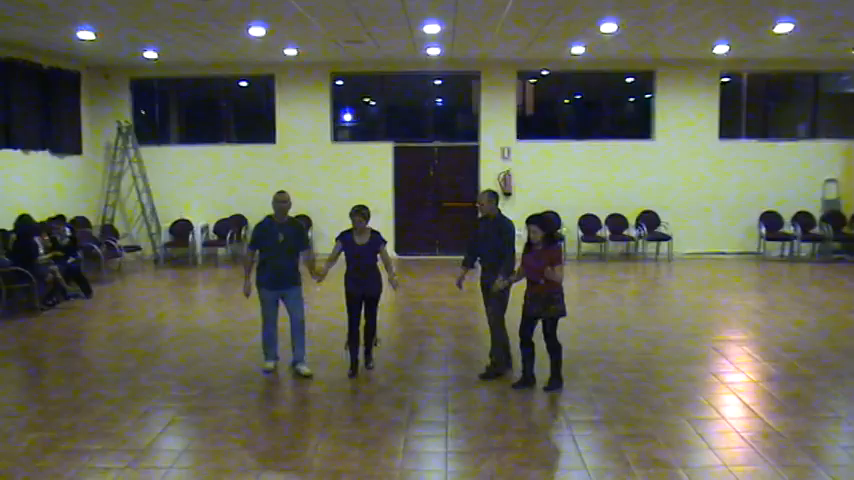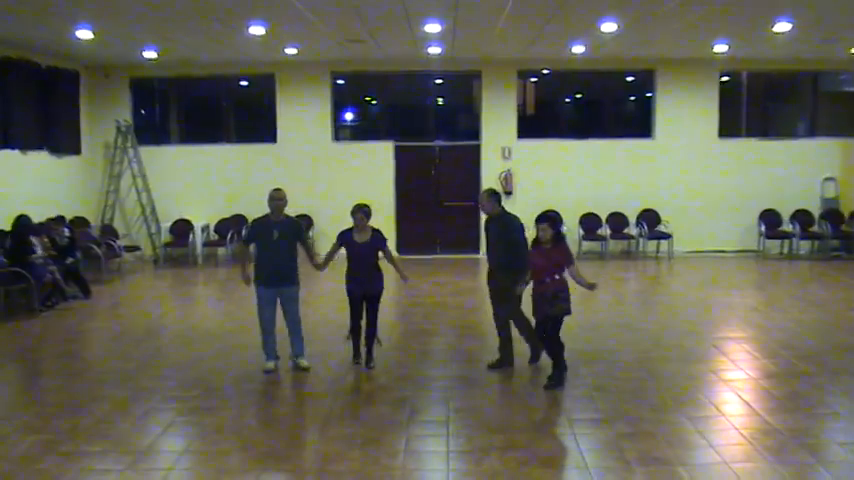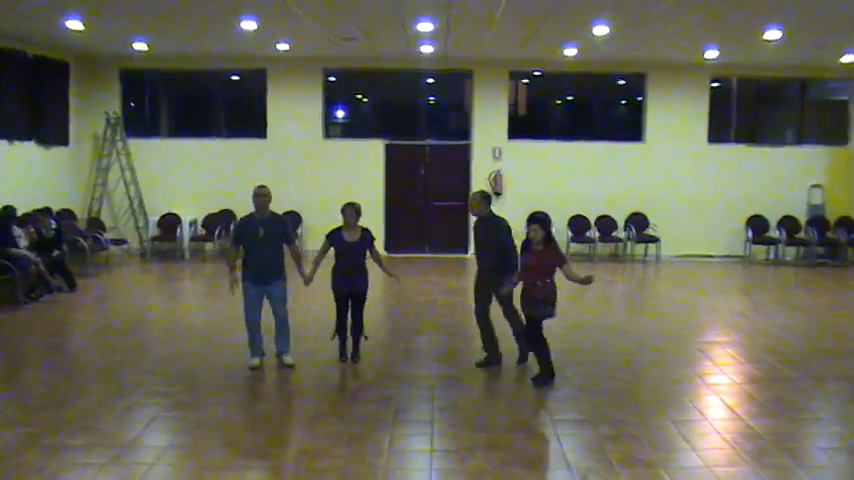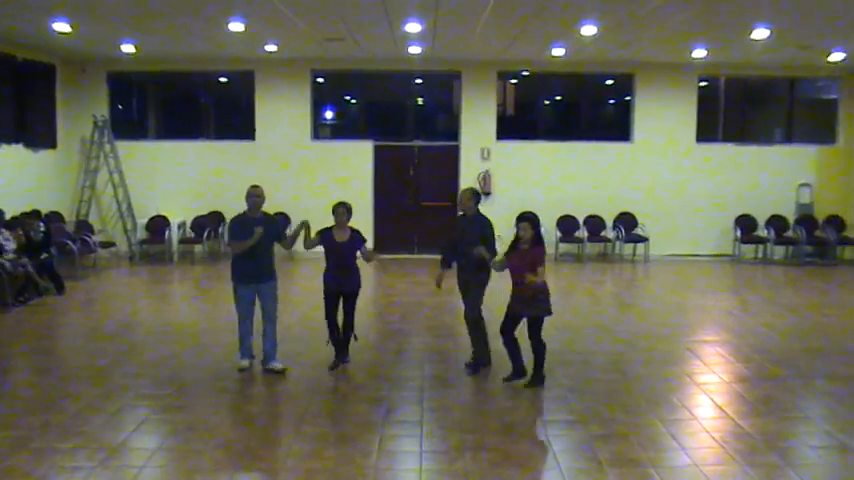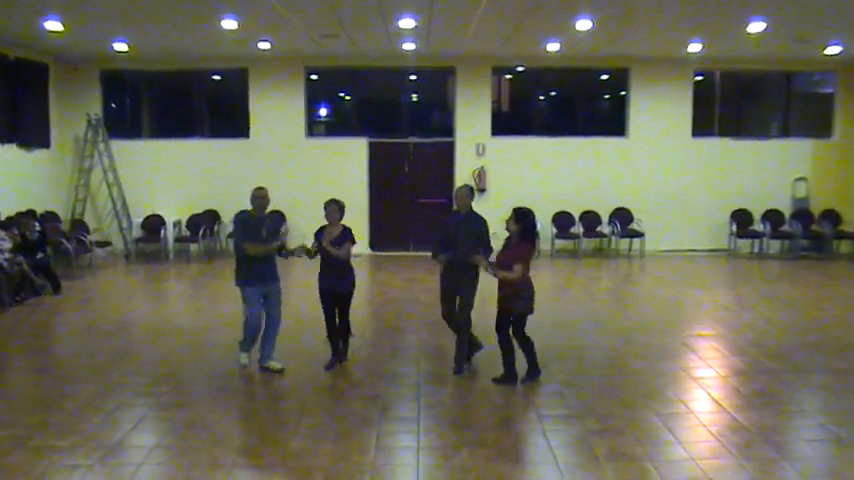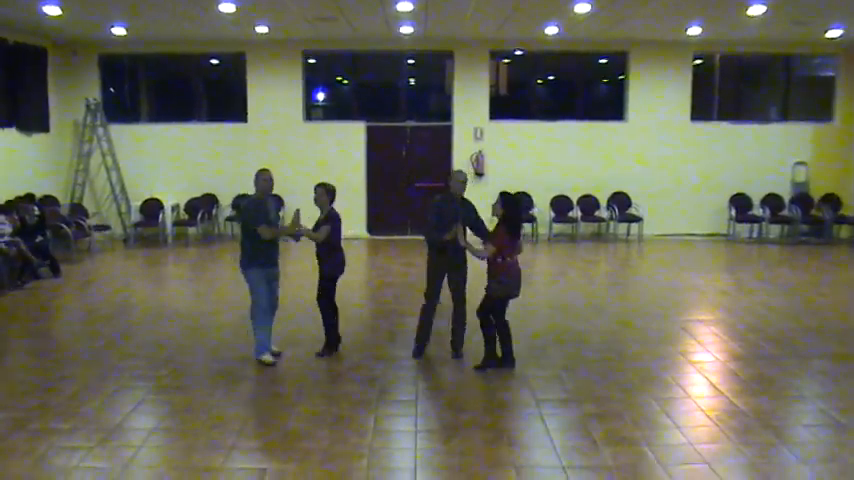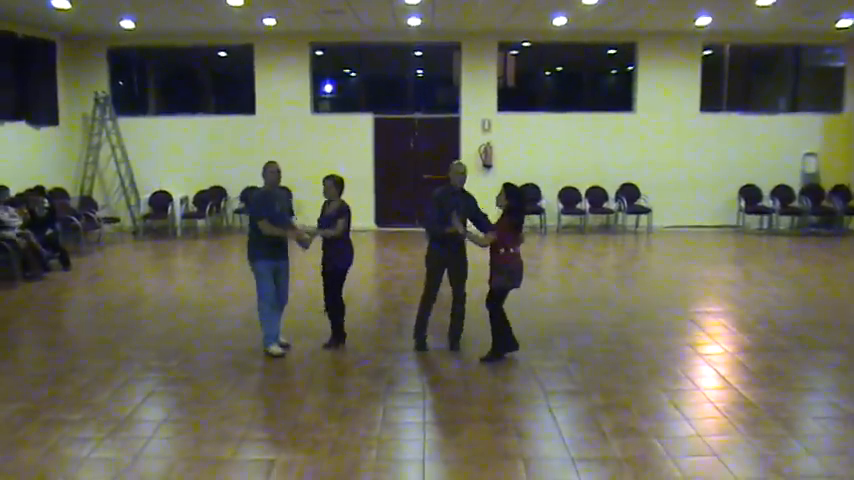
dt=0.3s
person 1, frame 1
left shoulder: (297, 227)
right shoulder: (262, 227)
left elbow: (307, 253)
right elbow: (251, 254)
left wrist: (313, 270)
right wrist: (247, 280)
left hip: (292, 283)
right hip: (267, 283)
left knee: (298, 321)
right knee: (269, 323)
left ankle: (299, 362)
right ankle: (270, 358)
person 1, frame 2
left shoulder: (294, 225)
right shoulder: (258, 224)
left elbow: (306, 244)
right elbow: (244, 246)
left wrist: (314, 262)
right wrist: (244, 270)
left hip: (289, 280)
right hip: (264, 281)
left knee: (293, 319)
right knee: (267, 321)
left ankle: (298, 356)
right ankle: (271, 357)
person 1, frame 3
left shoulder: (279, 222)
right shoulder: (244, 223)
left elbow: (292, 246)
right elbow: (234, 249)
left wrist: (300, 269)
right wrist: (232, 273)
left hip: (276, 277)
right hip: (251, 279)
left knee: (281, 316)
right knee: (252, 318)
left ankle: (284, 353)
right ankle: (256, 354)
person 1, frame 4
left shoulder: (271, 221)
right shoulder: (237, 222)
left elbow: (286, 244)
right elbow: (235, 248)
left wrist: (297, 232)
right wrist: (253, 239)
left hip: (267, 278)
right hip: (243, 279)
left knee: (270, 318)
right knee: (245, 319)
left ankle: (270, 360)
right ankle: (246, 356)
person 1, frame 5
left shoulder: (272, 223)
right shoulder: (242, 222)
left elbow: (276, 250)
right elbow: (250, 250)
right wrist: (276, 244)
left hip: (271, 279)
right hip: (249, 280)
left knee: (274, 319)
right knee: (254, 318)
left ankle: (266, 359)
right ankle: (245, 348)
person 1, frame 6
left shoulder: (271, 203)
right shoulder: (250, 206)
right elbow: (266, 233)
left wrist: (289, 231)
right wrist: (289, 229)
left hip: (271, 262)
right hip: (254, 264)
left knee: (271, 303)
right knee: (260, 304)
left ankle: (265, 343)
right ankle: (262, 351)
person 1, frame 7
left shoulder: (283, 196)
right shoulder: (258, 198)
right elbow: (264, 228)
left wrist: (299, 234)
right wrist: (290, 233)
left hip: (281, 255)
right hip: (261, 256)
left knee: (281, 296)
right knee: (267, 297)
left ankle: (273, 335)
right ankle: (270, 342)
person 2, frame 1
left shoulder: (505, 225)
right shoulder: (482, 223)
left elbow: (508, 255)
right elbow: (473, 249)
left wrist: (501, 278)
right wrist: (463, 272)
left hip: (501, 277)
right hip: (486, 274)
left knee: (495, 317)
right knee: (492, 317)
left ankle: (499, 365)
right ankle: (503, 360)
person 2, frame 2
left shoulder: (512, 223)
right shoulder: (490, 222)
left elbow: (522, 252)
left wrist: (523, 278)
right wrist: (490, 273)
left hip: (511, 274)
right hip: (495, 274)
left knee: (514, 314)
right knee: (499, 315)
left ankle: (535, 347)
right ankle: (505, 357)
person 2, frame 3
left shoulder: (500, 225)
right shoulder: (478, 224)
left elbow: (511, 255)
left wrist: (509, 281)
left hip: (501, 277)
right hip: (483, 275)
left knee: (509, 313)
right knee: (480, 313)
left ankle: (524, 349)
right ankle: (492, 354)
person 2, frame 4
left shoulder: (483, 223)
right shoulder: (460, 222)
left elbow: (491, 251)
right elbow: (451, 247)
left wrist: (485, 253)
right wrist: (443, 270)
left hip: (477, 275)
right hip: (463, 273)
left knee: (471, 314)
right knee: (472, 314)
left ankle: (481, 356)
right ankle: (481, 356)
person 2, frame 5
left shoulder: (479, 222)
right shoulder: (449, 220)
left elbow: (487, 248)
right elbow: (438, 244)
left wrist: (480, 259)
right wrist: (439, 256)
left hip: (469, 273)
right hip: (449, 271)
left knee: (463, 316)
right knee: (448, 313)
left ankle: (460, 359)
right ankle: (472, 344)
person 2, frame 6
left shoulder: (468, 207)
right shoulder: (438, 204)
left elbow: (480, 228)
right elbow: (429, 233)
right wrist: (445, 237)
left hip: (458, 258)
right hip: (437, 256)
left knee: (459, 301)
right knee: (431, 299)
left ankle: (457, 345)
right ankle: (421, 342)
person 2, frame 7
left shoulder: (468, 199)
right shoulder: (438, 196)
left elbow: (481, 221)
right elbow: (431, 225)
right wrist: (448, 230)
left hip: (458, 250)
right hip: (437, 249)
left knee: (459, 294)
right knee: (430, 293)
left ankle: (454, 336)
right ankle: (420, 336)
person 3, frame 1
left shoulder: (554, 250)
right shoulder: (529, 248)
left elbow: (559, 276)
right elbow: (521, 271)
left wrist: (552, 276)
right wrist: (506, 281)
left hip: (551, 298)
right hip: (532, 297)
left knee: (550, 338)
right knee: (524, 335)
left ankle: (556, 378)
right ankle: (527, 377)
person 3, frame 2
left shoulder: (562, 249)
right shoulder: (535, 246)
left elbow: (574, 274)
left wrist: (587, 284)
right wrist: (524, 283)
left hip: (556, 295)
right hip: (539, 295)
left knee: (552, 334)
right knee: (541, 334)
left ankle: (558, 377)
right ankle: (560, 366)
person 3, frame 3
left shoulder: (552, 251)
right shoulder: (526, 247)
left elbow: (570, 273)
left wrist: (584, 280)
right wrist: (512, 283)
left hip: (543, 297)
right hip: (528, 296)
left knee: (531, 334)
right knee: (535, 334)
left ankle: (547, 373)
right ankle: (546, 371)
person 3, frame 4
left shoulder: (538, 250)
right shoulder: (514, 247)
left elbow: (540, 277)
right elbow: (500, 266)
left wrist: (535, 280)
left hip: (536, 297)
right hip: (518, 296)
left knee: (534, 336)
right knee: (506, 331)
left ankle: (538, 375)
right ankle: (518, 370)
person 3, frame 5
left shoulder: (524, 246)
right shoulder: (510, 241)
left elbow: (515, 275)
left wrist: (490, 269)
right wrist: (491, 265)
left hip: (520, 294)
right hip: (508, 293)
left knee: (518, 332)
right knee: (501, 330)
left ankle: (533, 368)
right ankle: (510, 372)
person 3, frame 6
left shoulder: (503, 230)
right shoulder: (508, 228)
left elbow: (484, 254)
right elbow: (518, 249)
left wrist: (464, 242)
left hip: (503, 278)
right hip: (505, 276)
left knee: (483, 313)
right knee: (497, 316)
left ankle: (490, 357)
right ankle: (507, 357)
person 3, frame 7
left shoulder: (507, 220)
right shoulder: (511, 218)
left elbow: (485, 240)
right elbow: (520, 240)
left wrist: (462, 230)
left hip: (507, 268)
right hip: (504, 267)
left knee: (493, 306)
right knee: (495, 305)
left ankle: (497, 350)
right ankle: (509, 341)
person 4, frame 1
left shoulder: (376, 237)
right shoulder: (345, 236)
left elbow: (386, 259)
right elbow: (333, 257)
left wrist: (391, 276)
right wrist: (323, 272)
left hip: (373, 284)
right hip: (353, 284)
left knee: (371, 321)
right knee: (353, 323)
left ankle: (368, 355)
right ankle: (353, 363)
person 4, frame 2
left shoulder: (377, 235)
right shoulder: (345, 235)
left elbow: (388, 256)
right elbow: (332, 253)
left wrist: (400, 272)
right wrist: (322, 266)
left hip: (373, 282)
right hip: (354, 282)
left knee: (371, 319)
right knee: (356, 318)
left ankle: (369, 354)
right ankle: (356, 351)
person 4, frame 3
left shoulder: (365, 234)
right shoulder: (334, 234)
left elbow: (374, 255)
right elbow: (322, 254)
left wrist: (387, 271)
right wrist: (312, 273)
left hip: (359, 280)
right hip: (340, 280)
left knee: (357, 316)
right knee: (341, 316)
left ankle: (356, 348)
right ankle: (342, 349)
person 4, frame 4
left shoulder: (356, 235)
right shoulder: (325, 233)
left elbow: (366, 257)
right elbow: (308, 246)
left wrist: (371, 255)
right wrist: (307, 232)
left hip: (351, 280)
right hip: (331, 280)
left knee: (348, 317)
right knee: (330, 317)
left ankle: (345, 350)
right ankle: (338, 354)
person 4, frame 5
left shoulder: (346, 232)
right shoulder: (321, 231)
left elbow: (343, 255)
right elbow: (313, 253)
left wrist: (327, 246)
right wrist: (307, 251)
left hip: (343, 279)
right hip: (325, 279)
left knee: (343, 316)
right knee: (329, 318)
left ankle: (344, 347)
right ankle: (336, 354)
person 4, frame 6
left shoulder: (331, 216)
right shoulder: (324, 214)
left elbow: (319, 237)
left wrist: (300, 228)
right wrist: (302, 232)
left hip: (333, 262)
right hip: (326, 262)
left knee: (323, 300)
right knee: (327, 300)
left ankle: (331, 343)
right ankle: (334, 339)
person 4, frame 7
left shoulder: (343, 208)
right shoulder: (326, 206)
left elbow: (337, 231)
right elbow: (322, 228)
left wrist: (317, 233)
left hip: (342, 255)
right hip: (328, 255)
left knee: (335, 293)
right knee: (329, 293)
left ankle: (339, 336)
right ankle: (337, 331)
